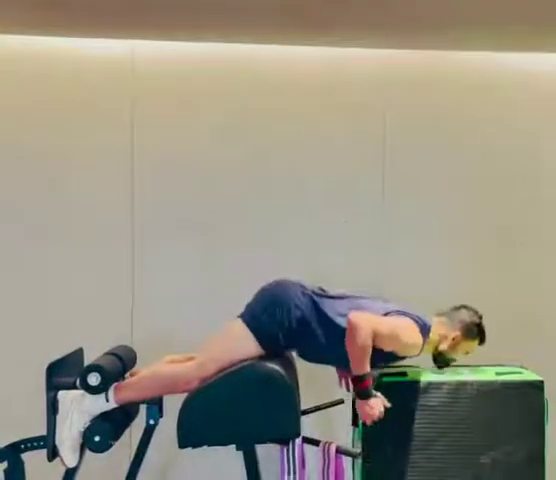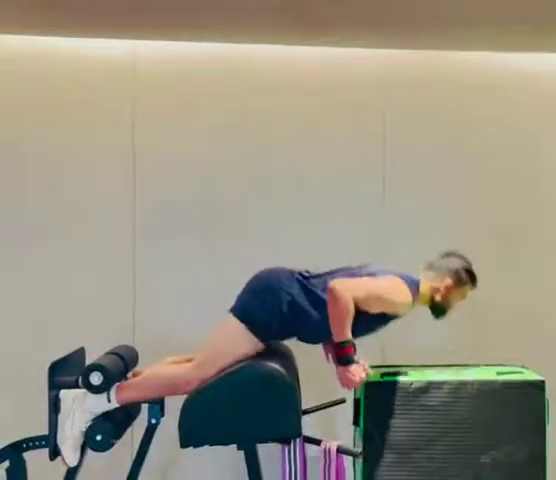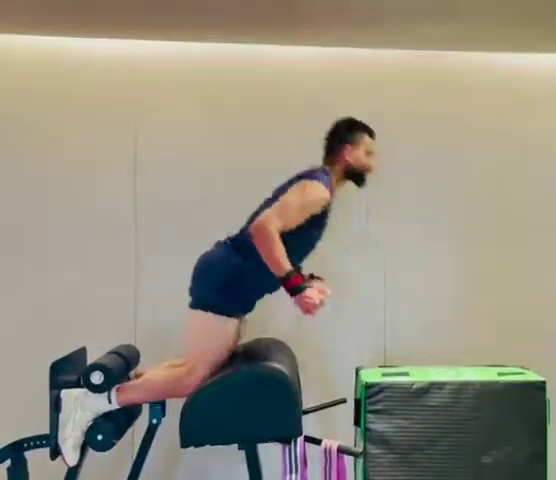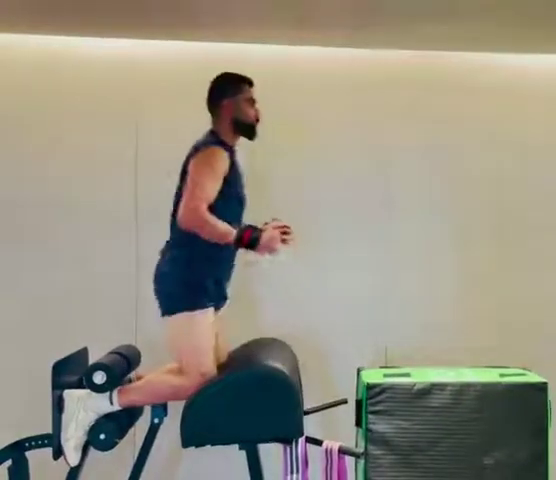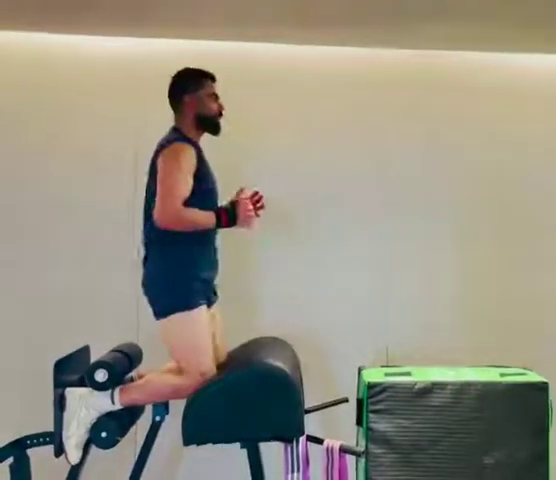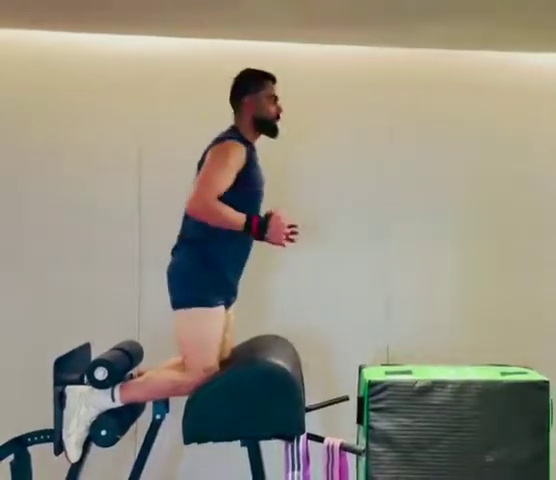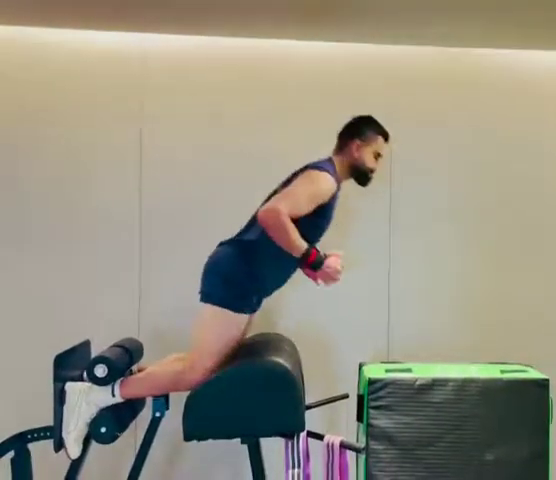
dt=0.4s
person 1, frame 1
left shoulder: (408, 326)
right shoulder: (413, 339)
right elbow: (359, 325)
left wrist: (343, 360)
right wrist: (364, 392)
left hip: (288, 300)
right hip: (283, 311)
left knee: (200, 364)
right knee: (196, 374)
left ankle: (112, 380)
right ankle: (91, 402)
person 1, frame 2
left shoulder: (397, 281)
right shoulder: (403, 292)
right elbow: (340, 291)
left wrist: (334, 345)
right wrist: (345, 357)
left hip: (277, 294)
right hip: (274, 301)
left knee: (203, 363)
right knee: (201, 373)
left ankle: (123, 382)
right ankle: (97, 400)
person 1, frame 3
left shoulder: (318, 186)
right shoulder: (317, 187)
right elbow: (263, 228)
left wrist: (301, 280)
right wrist: (296, 286)
left hip: (233, 282)
right hip: (225, 280)
left knee: (201, 365)
right knee: (196, 376)
left ankle: (123, 380)
right ankle: (98, 401)
person 1, frame 4
left shoulder: (221, 152)
right shoulder: (213, 153)
right elbow: (191, 216)
left wrist: (257, 232)
right wrist: (252, 239)
left hip: (204, 281)
right hip: (186, 280)
left knee: (213, 368)
right knee: (199, 379)
left ankle: (122, 385)
right ankle: (95, 402)
person 1, frame 5
left shoulder: (187, 149)
right shoulder: (178, 150)
right elbow: (167, 215)
left wrist: (233, 210)
right wrist: (228, 216)
left hip: (194, 279)
right hip: (175, 280)
left knee: (215, 365)
right knee: (198, 377)
left ankle: (120, 385)
right ankle: (96, 402)
person 1, frame 6
left shoulder: (243, 148)
right shoulder: (233, 147)
right elbow: (199, 204)
left wrist: (266, 228)
right wrist: (259, 227)
left hip: (215, 275)
right hip: (200, 274)
left knee: (217, 362)
right knee: (200, 374)
left ankle: (120, 381)
right ankle: (96, 399)
person 1, frame 7
left shoulder: (324, 178)
right shoulder: (324, 179)
right elbow: (271, 215)
left wrist: (310, 261)
right wrist: (315, 260)
left hip: (240, 279)
right hip: (235, 278)
left knee: (210, 363)
right knee: (197, 371)
left ankle: (118, 377)
right ankle: (97, 397)
